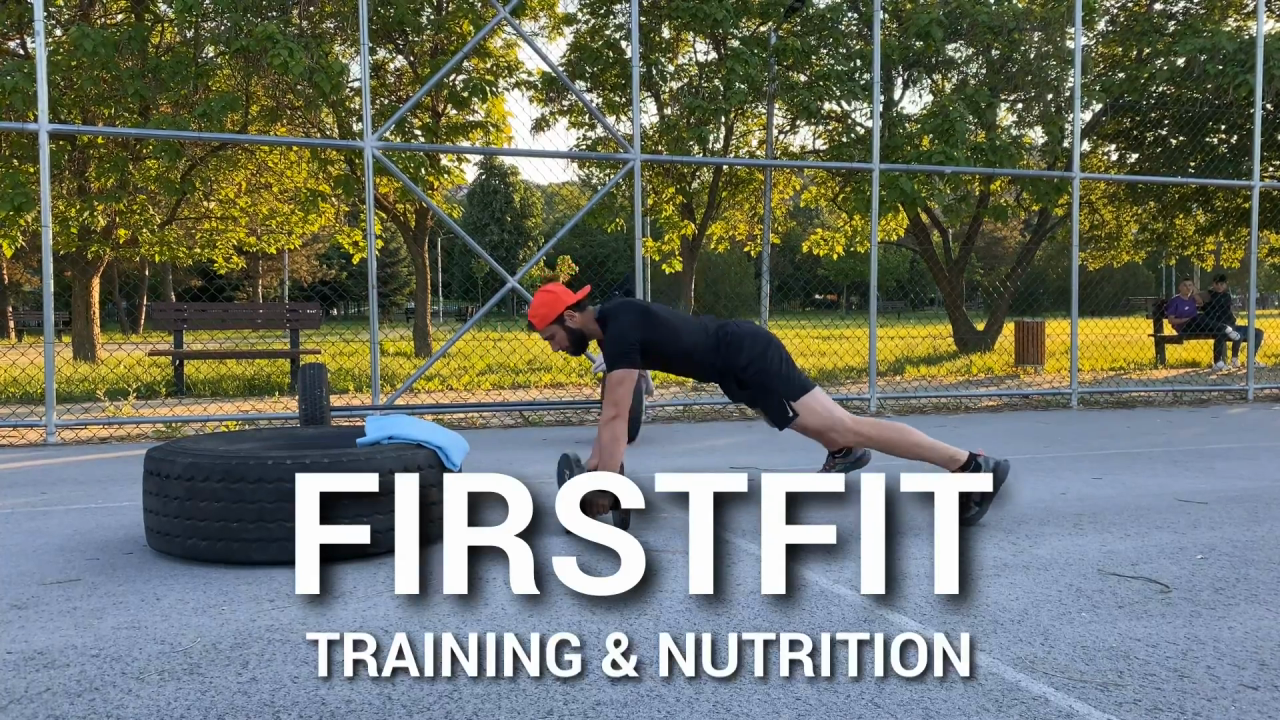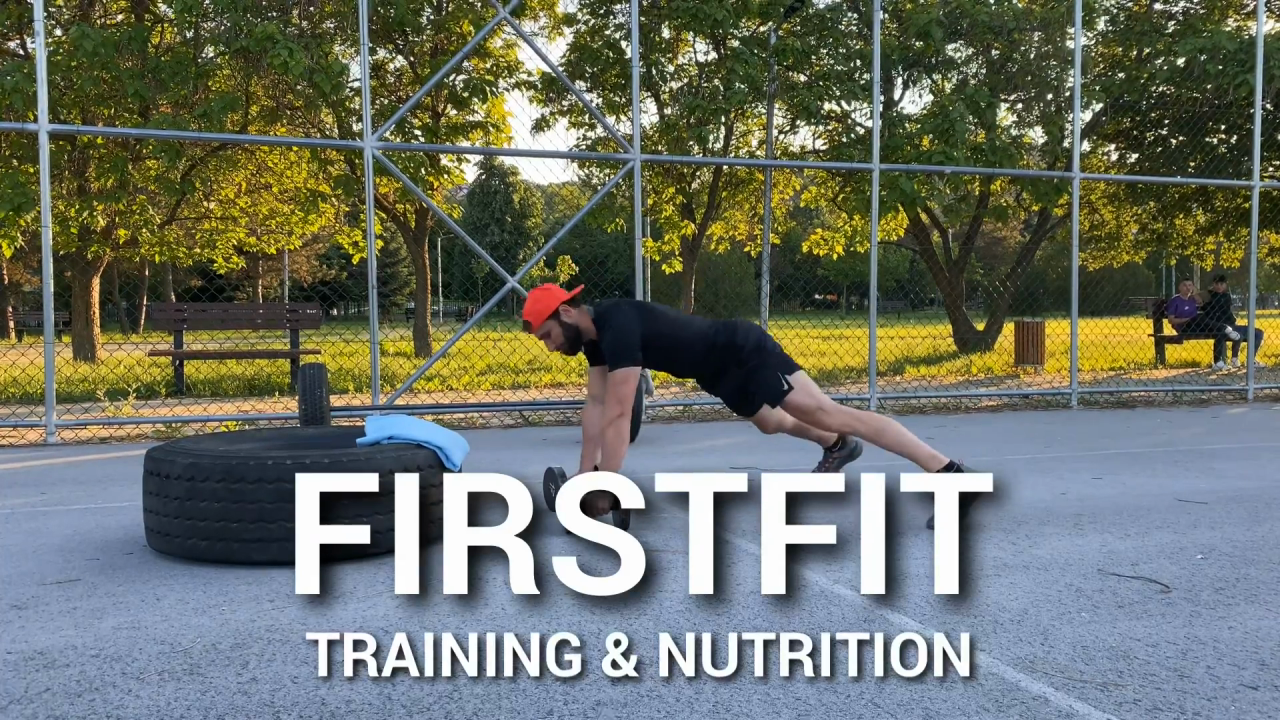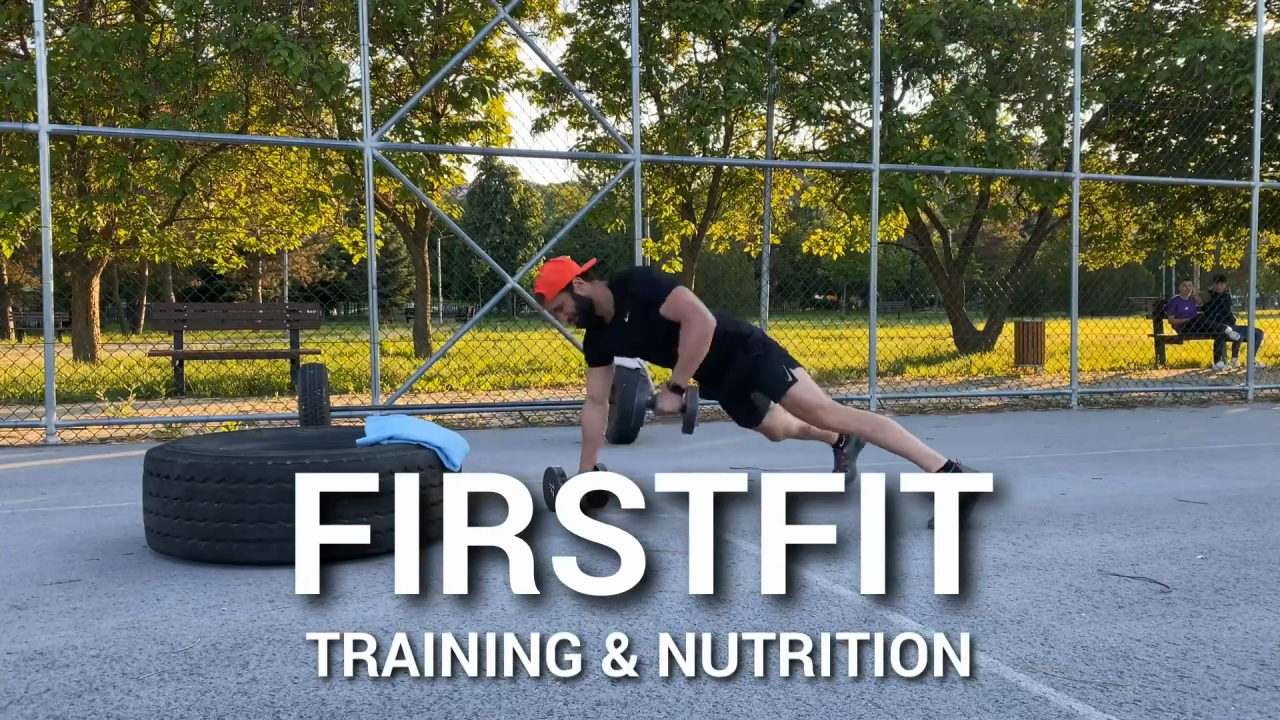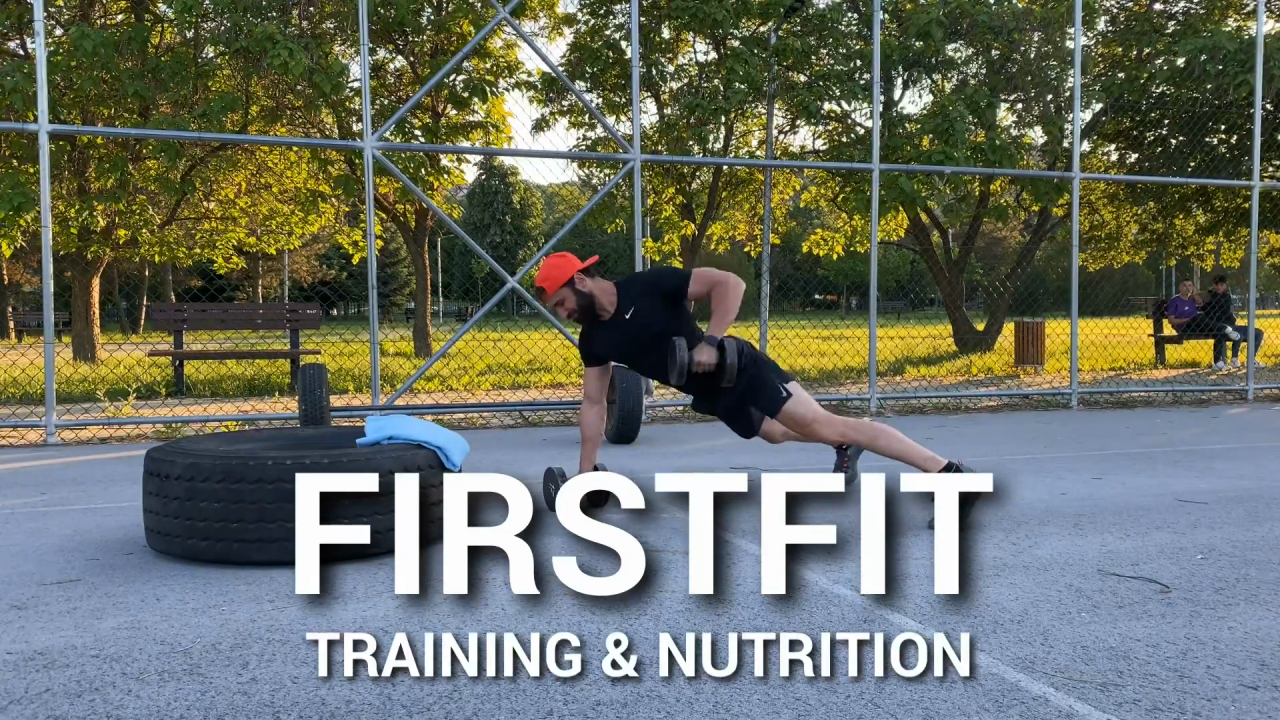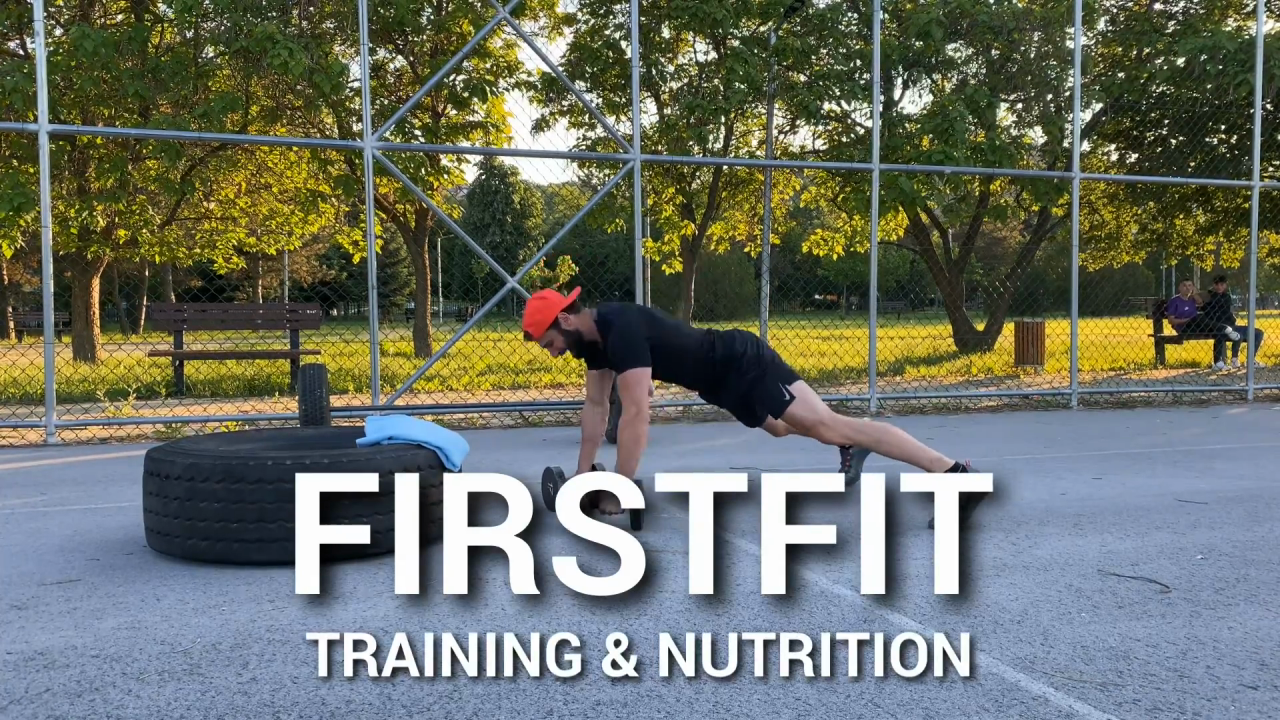
dt=0.4s
person 1, frame 1
left shoulder: (618, 331)
right shoulder: (610, 321)
left elbow: (616, 415)
right elbow: (613, 403)
left wrist: (608, 490)
right wrist: (593, 464)
left hip: (752, 359)
right hip: (742, 360)
left knee: (844, 424)
right knee: (776, 415)
left ankle: (973, 467)
right ankle: (844, 452)
person 1, frame 2
left shoulder: (617, 325)
right shoulder: (594, 336)
left elbow: (619, 414)
right elbow: (595, 404)
left wrist: (608, 487)
right wrist: (584, 473)
left hip: (745, 351)
right hip: (721, 371)
left knee: (827, 414)
right knee: (771, 420)
left ankle: (952, 474)
right ankle: (837, 446)
person 1, frame 3
left shoulder: (638, 283)
right shoulder: (598, 335)
left elbow: (702, 321)
right elbow: (596, 402)
left wrist: (676, 390)
right wrist: (586, 473)
left hip: (743, 350)
right hip: (723, 381)
left knee: (823, 411)
right knee: (779, 429)
left ankle: (950, 473)
right ankle: (842, 443)
person 1, frame 4
left shoulder: (648, 285)
right shoulder: (594, 336)
left elbow: (731, 283)
right elbow: (593, 403)
left wrist: (710, 341)
right wrist: (585, 473)
left hip: (740, 369)
right hip: (714, 391)
left knee: (821, 425)
right knee: (777, 432)
left ankle: (952, 474)
right ankle: (846, 451)
person 1, frame 5
left shoulder: (620, 329)
right shoulder: (594, 340)
left elbow: (636, 416)
right elbow: (596, 406)
left wrist: (621, 492)
right wrist: (583, 474)
left hip: (743, 364)
right hip: (725, 381)
left knee: (827, 426)
right knee: (780, 427)
left ankle: (958, 474)
right ankle: (852, 450)
